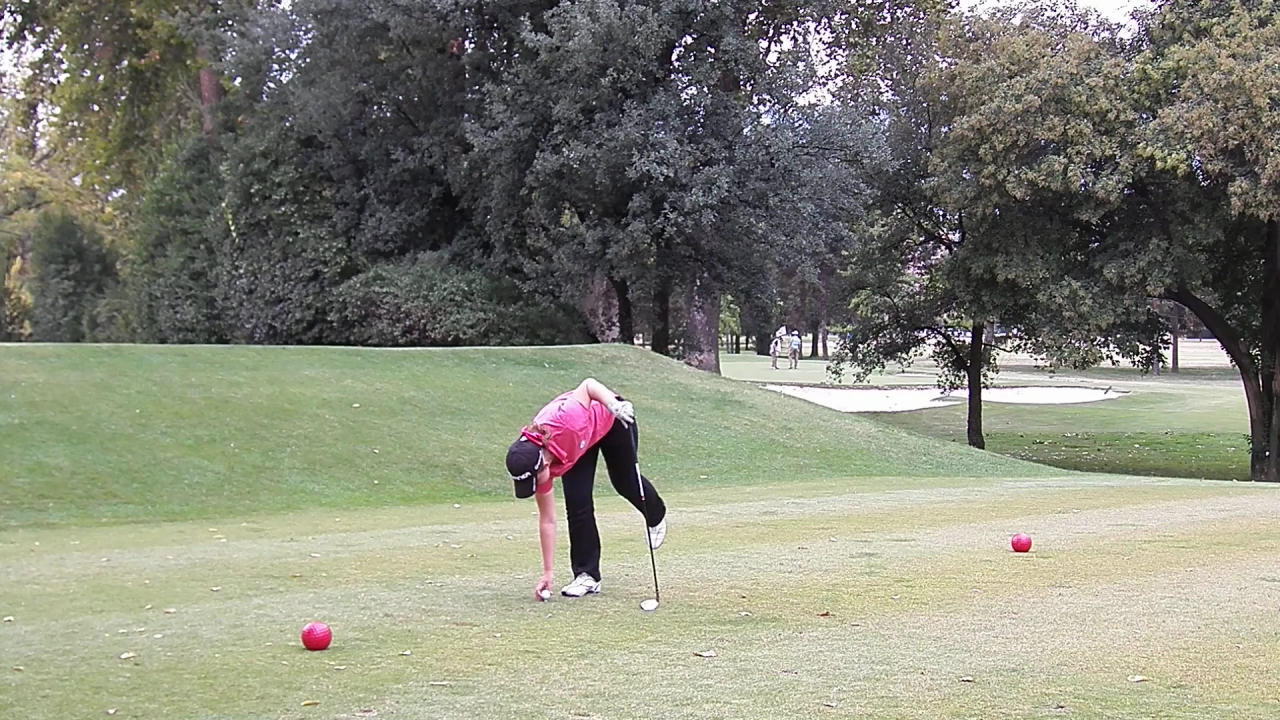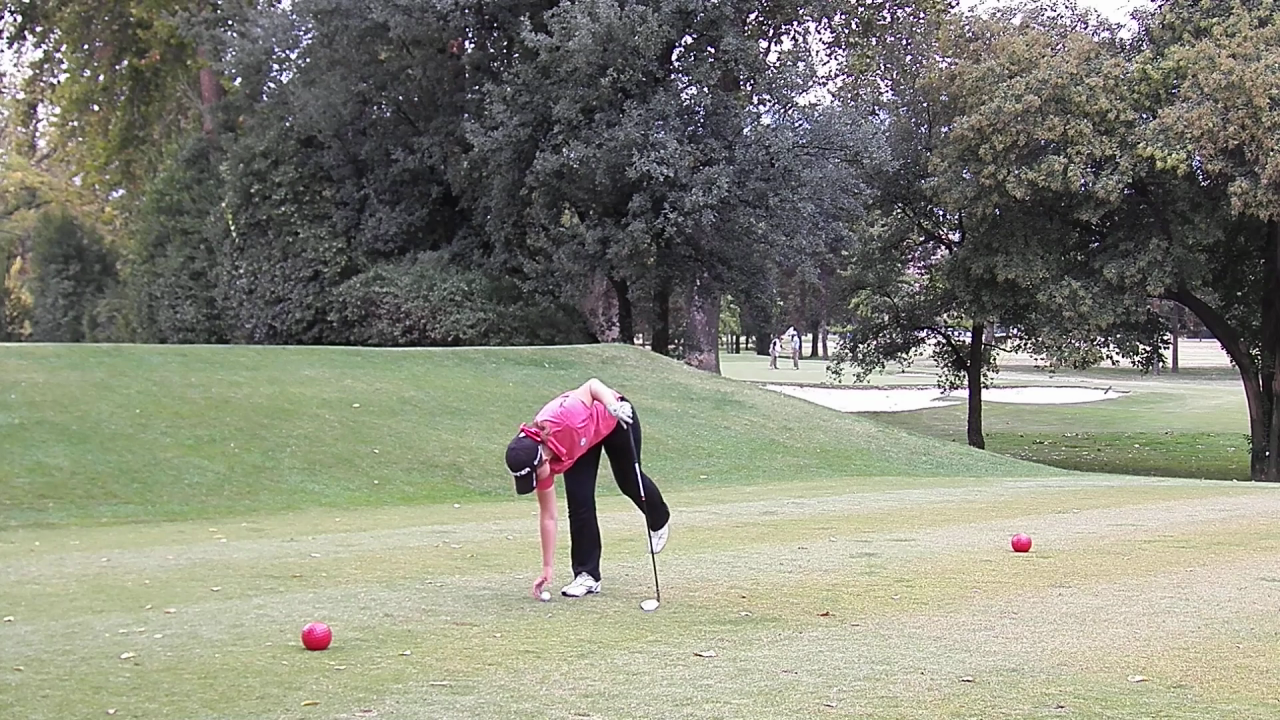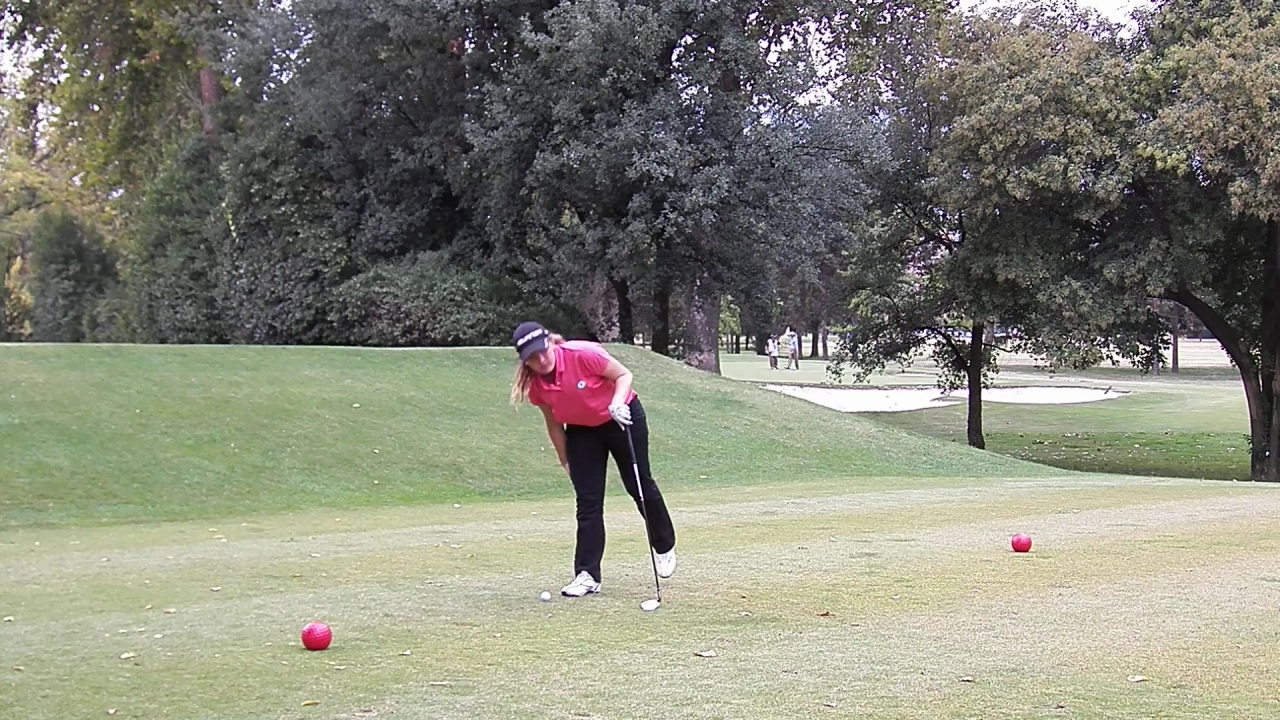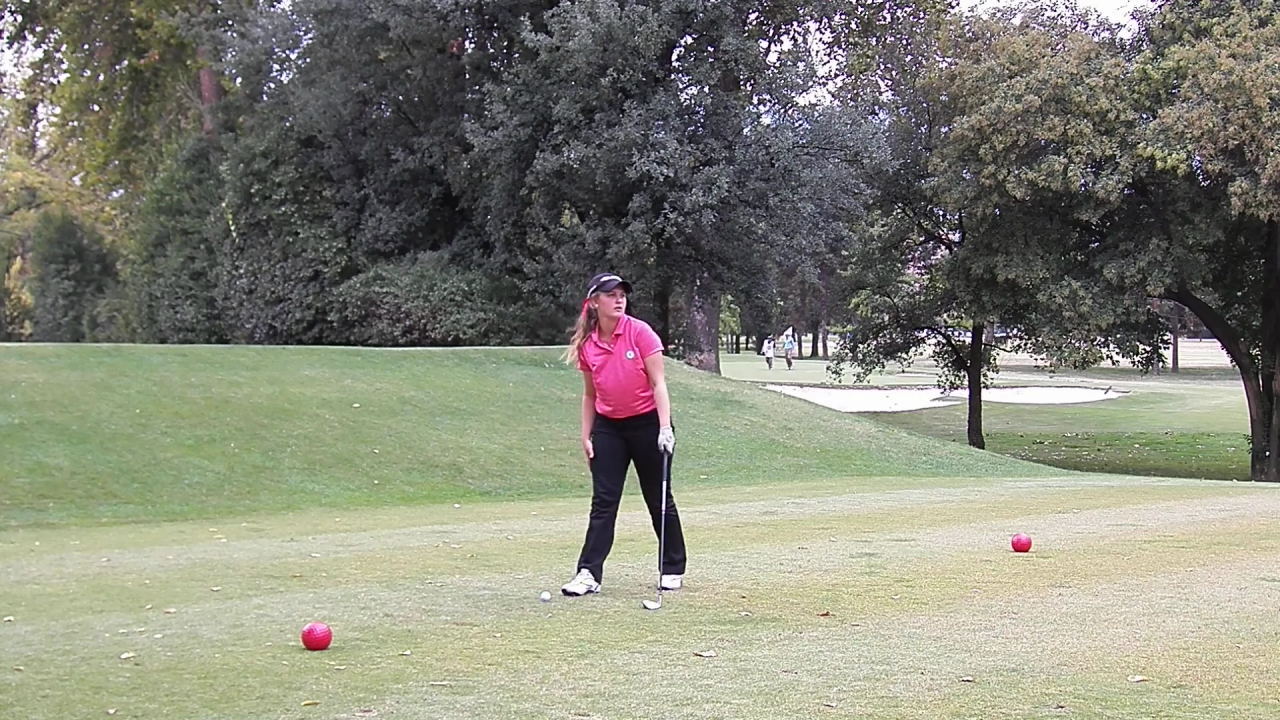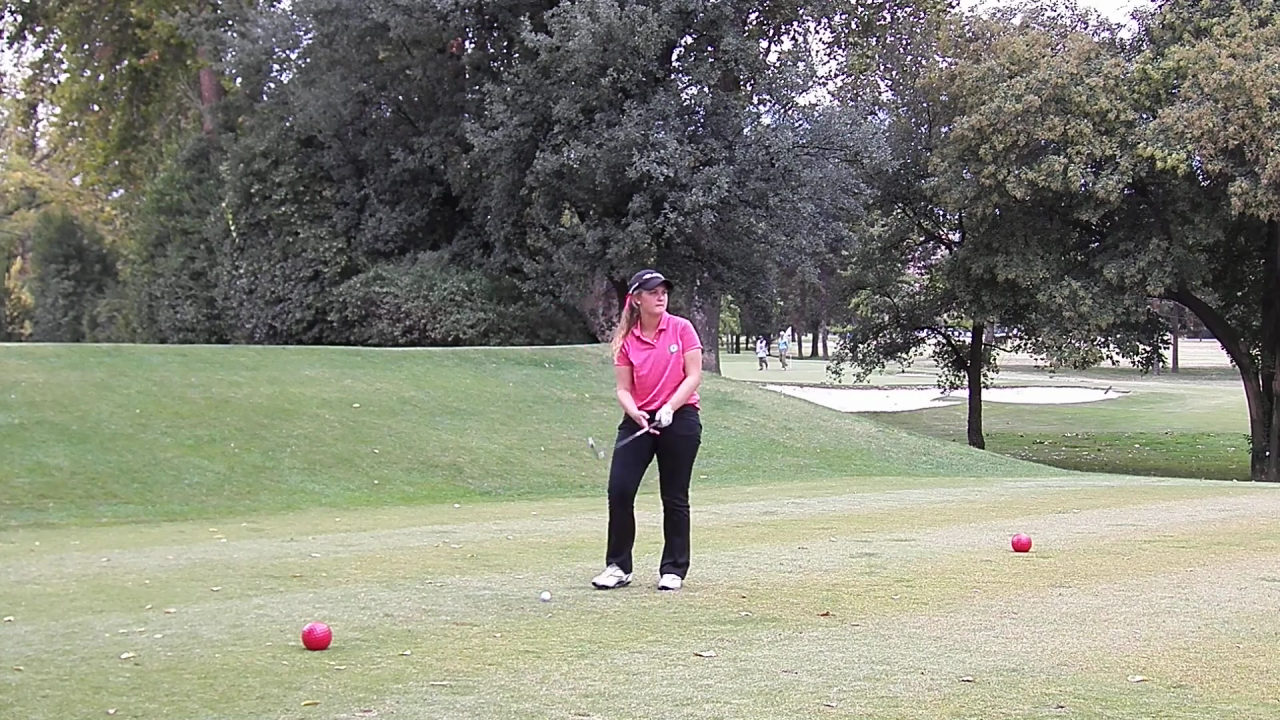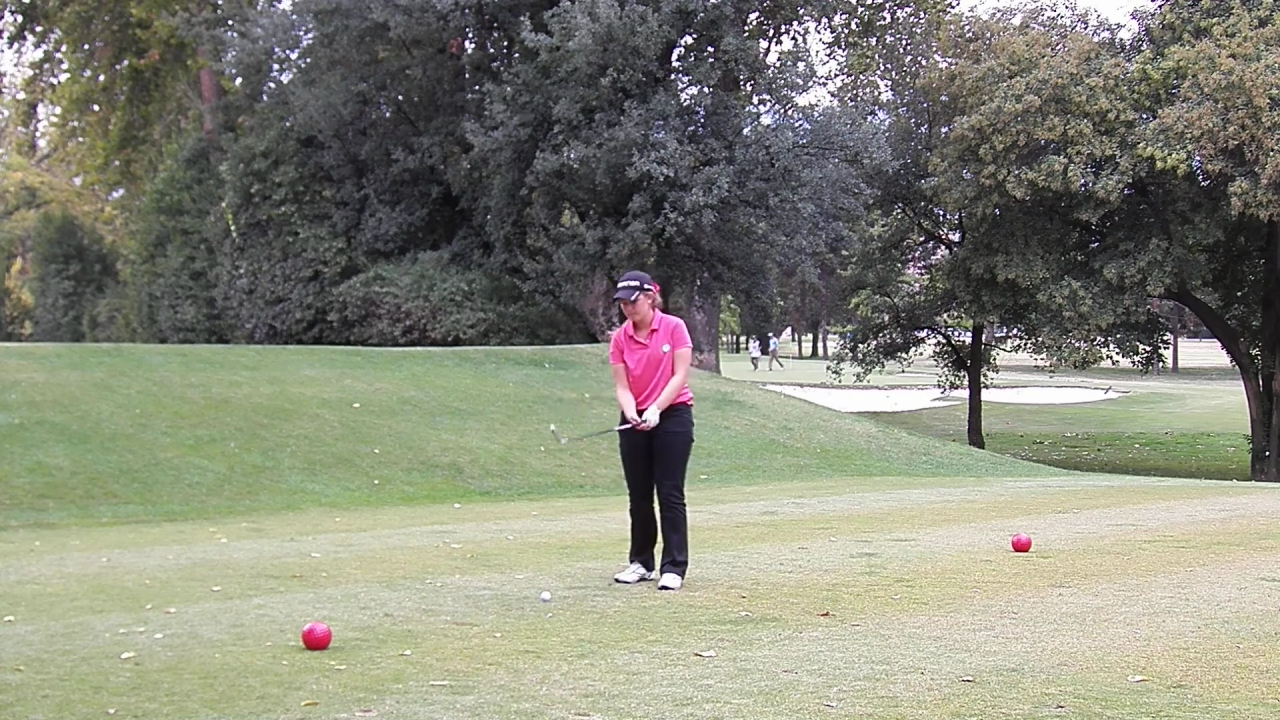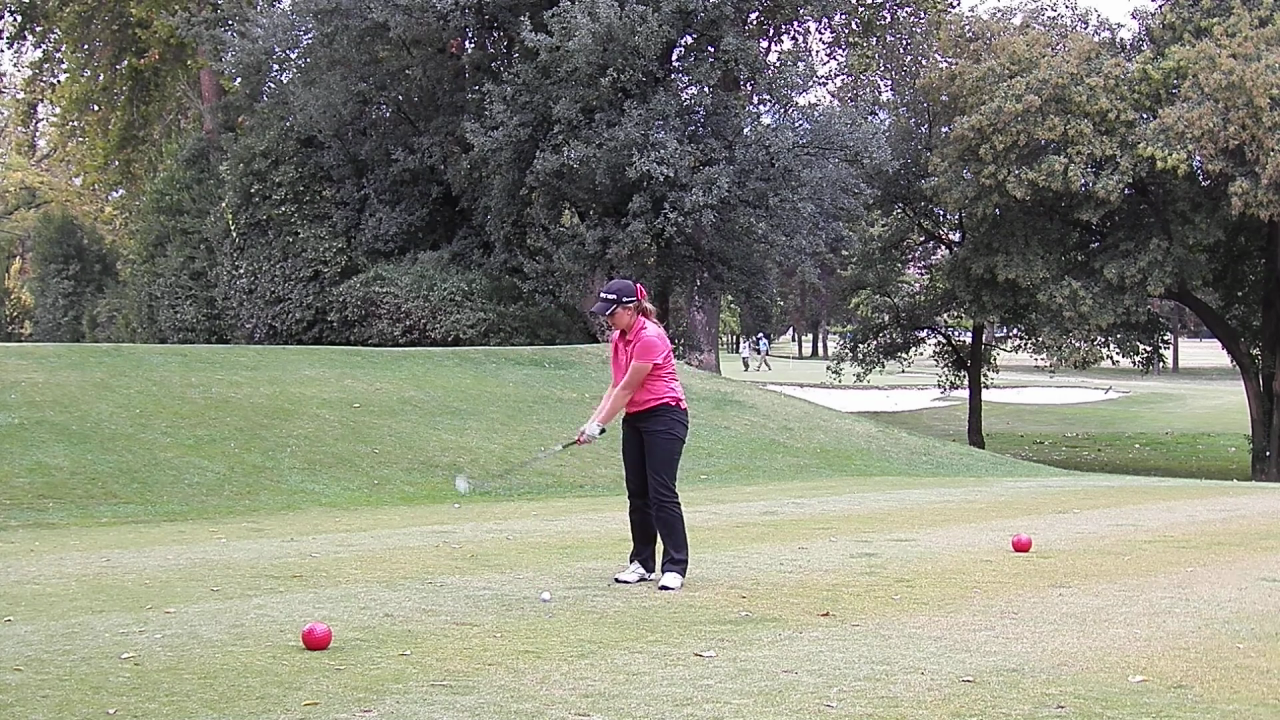
dt=0.5s
person 1, frame 1
left shoulder: (564, 423)
right shoulder: (535, 461)
left elbow: (588, 384)
right elbow: (547, 520)
left wrist: (614, 404)
right wrist: (548, 571)
left hip: (613, 421)
right hip: (576, 443)
left knee: (627, 482)
right knee: (577, 505)
left ankle: (656, 516)
right ankle: (587, 574)
person 1, frame 2
left shoulder: (565, 421)
right shoulder: (538, 458)
left elbow: (592, 385)
right elbow: (548, 516)
left wrist: (613, 405)
right wrist: (547, 567)
left hip: (617, 422)
left knee: (630, 482)
right knee: (579, 503)
left ankle: (659, 522)
right ankle: (587, 573)
person 1, frame 3
left shoulder: (582, 354)
right shoulder: (534, 385)
left elbow: (625, 375)
right elbow: (553, 422)
left wrist: (617, 405)
right wrist: (566, 461)
left hip: (622, 416)
right hip: (582, 433)
left knee: (639, 485)
right knee: (587, 502)
left ankle: (665, 546)
right ankle: (587, 574)
person 1, frame 4
left shoulder: (641, 333)
right shoulder: (585, 345)
left elbow: (659, 383)
right elbow: (589, 394)
left wrist: (664, 427)
right wrist: (586, 435)
left hip: (649, 425)
right hip: (608, 428)
left knee: (658, 499)
right knee: (603, 500)
left ankle: (673, 568)
right ankle: (588, 574)
person 1, frame 5
left shoulder: (681, 328)
right shoulder: (625, 339)
left elbow: (694, 376)
right elbow: (623, 389)
left wrist: (669, 408)
right wrist: (636, 414)
left hip: (680, 420)
right hip: (640, 422)
left knee: (674, 498)
right knee: (619, 490)
left ankle: (673, 568)
right ankle: (618, 566)
person 1, frame 6
left shoulder: (674, 327)
right shoulder: (619, 339)
left elbow: (680, 376)
right elbow: (622, 387)
left wrist: (654, 411)
right wrist: (633, 417)
left hip: (672, 417)
right hip: (635, 421)
left knee: (670, 494)
right knee: (639, 495)
left ankle: (673, 567)
right ankle: (641, 562)
person 1, frame 7
left shoulder: (650, 338)
right shoulder: (617, 339)
left elbow: (627, 389)
right elbow: (615, 387)
left wrist: (598, 423)
right wrist: (593, 420)
left hip: (664, 416)
right hip: (634, 419)
left knee: (662, 492)
right knee: (637, 493)
left ankle: (674, 566)
right ankle: (642, 562)
